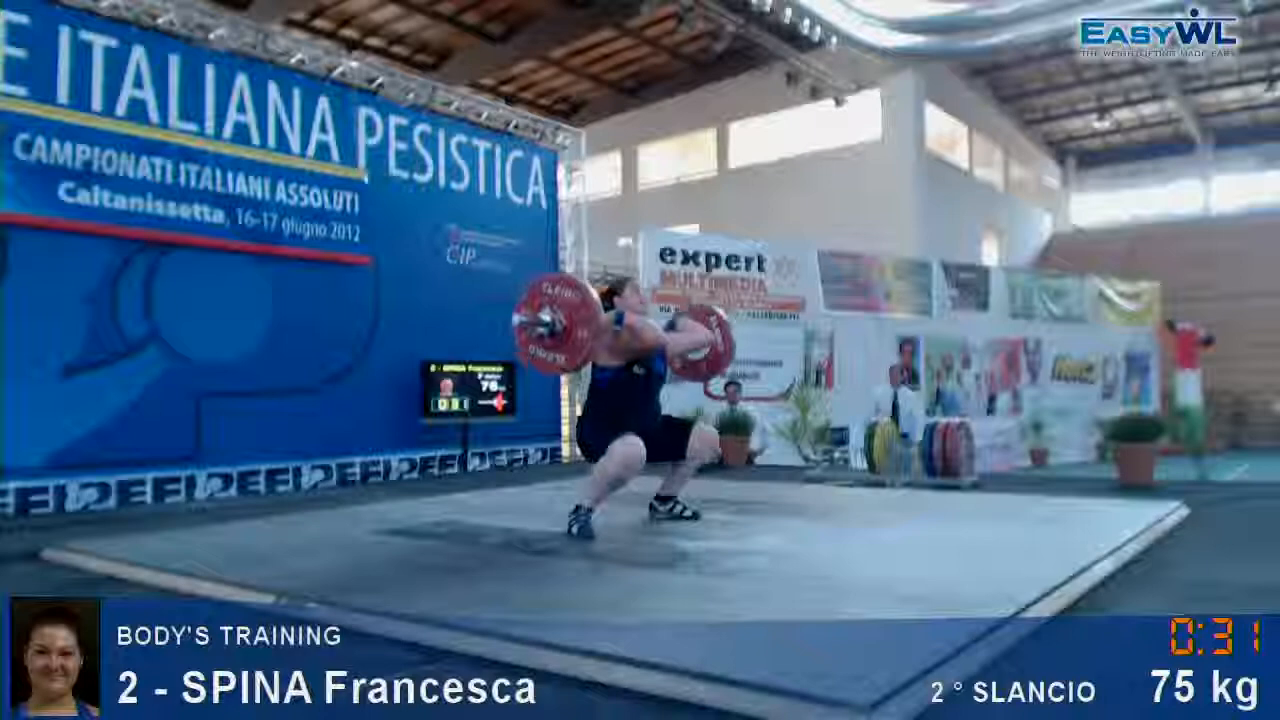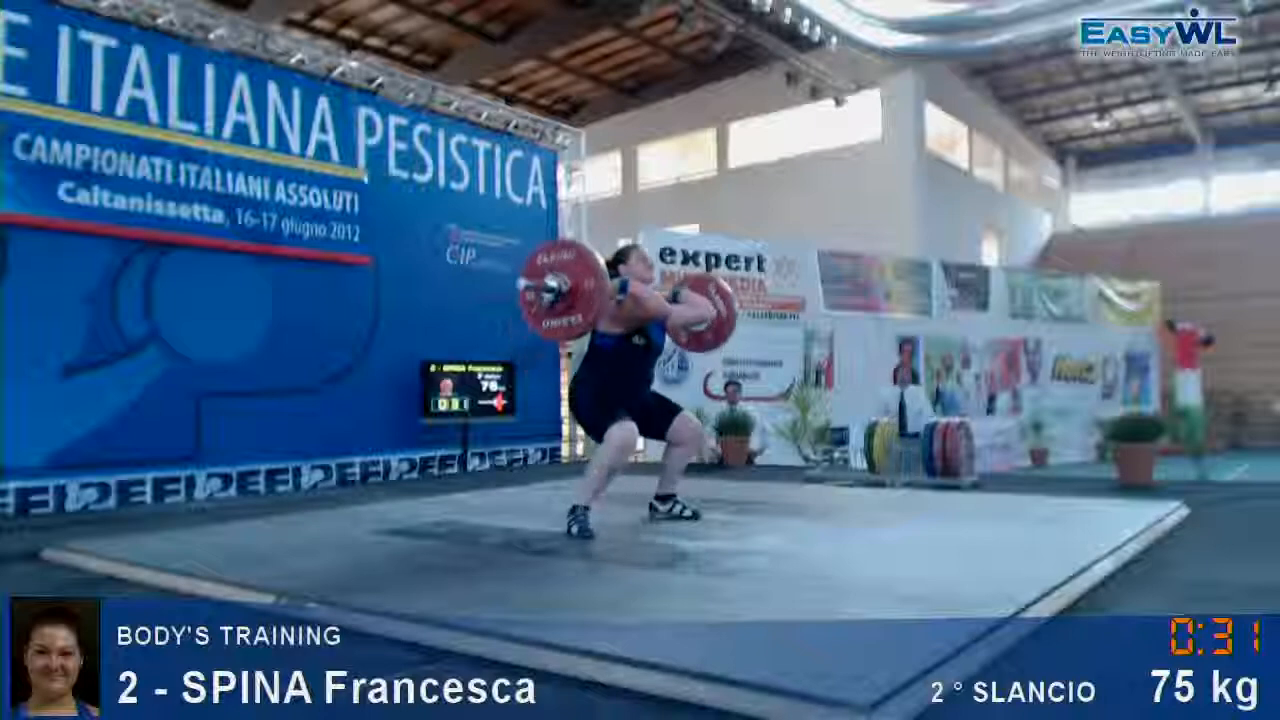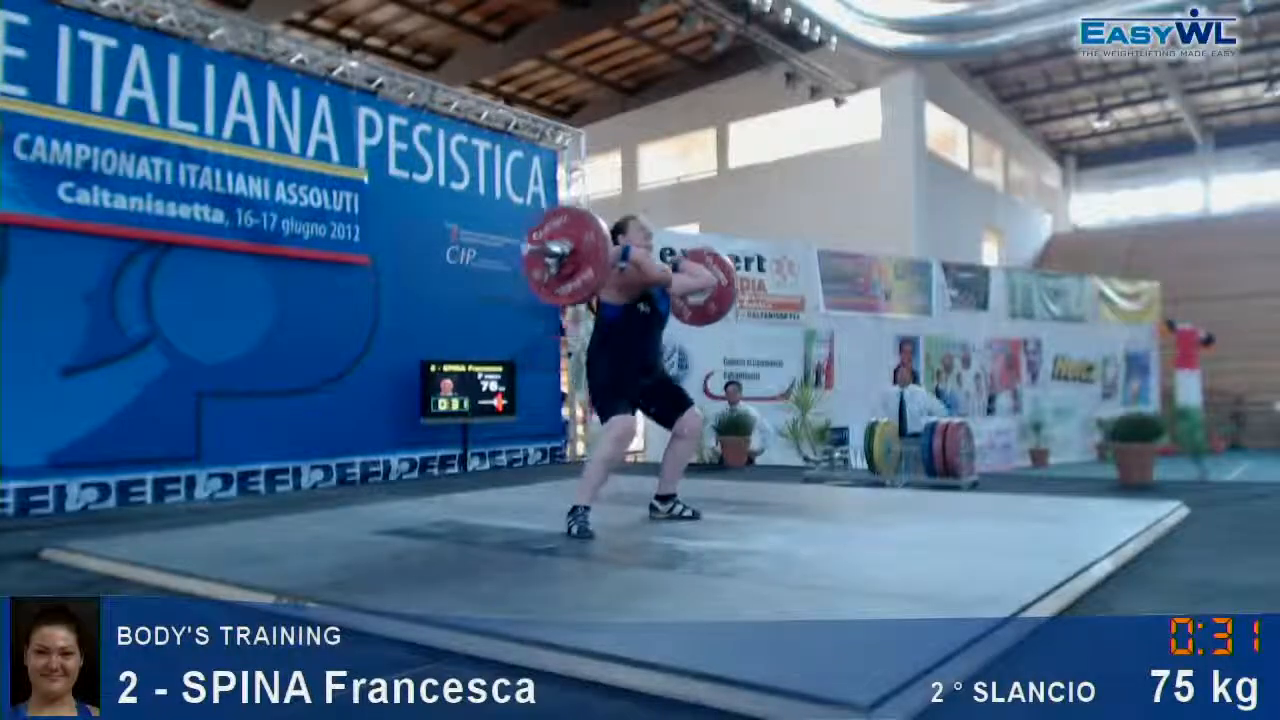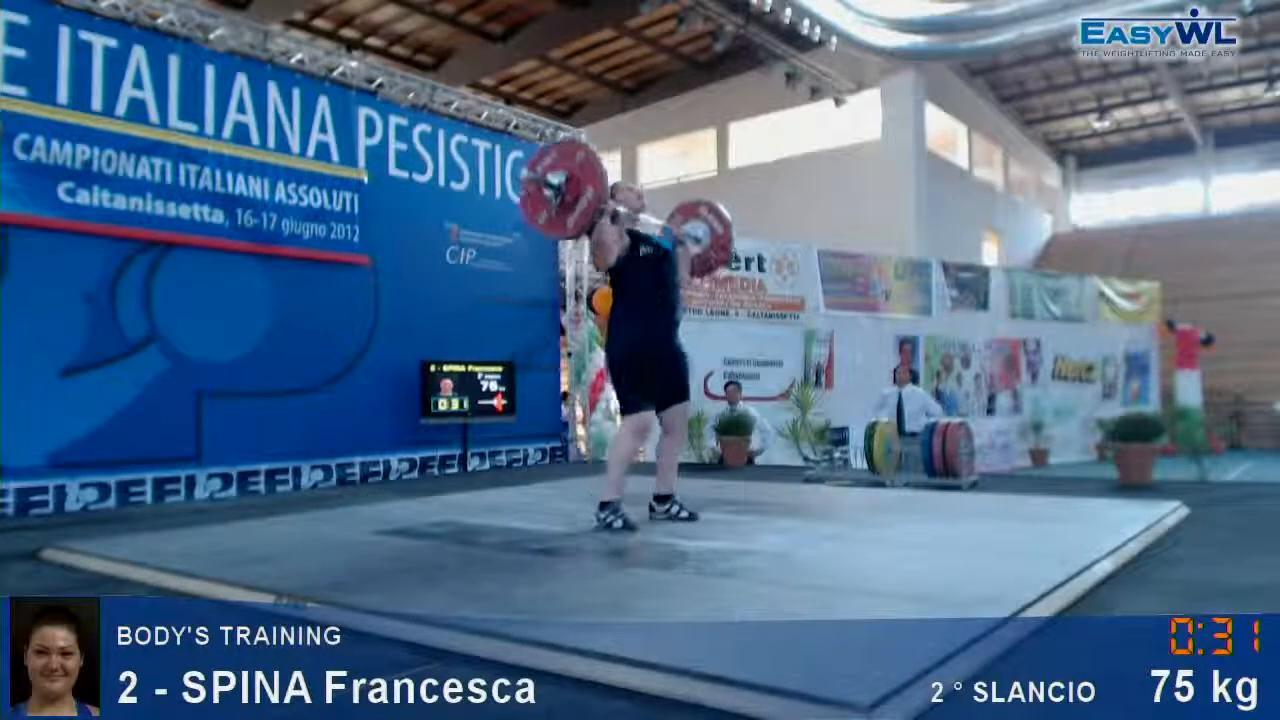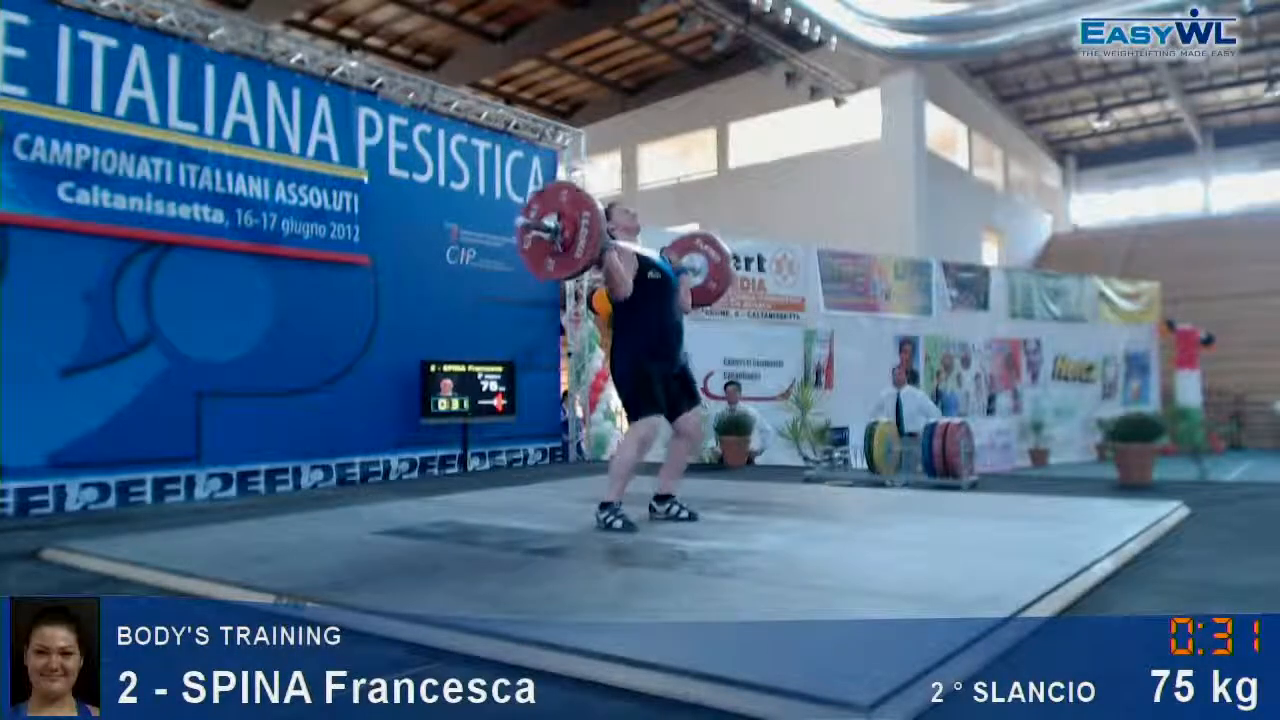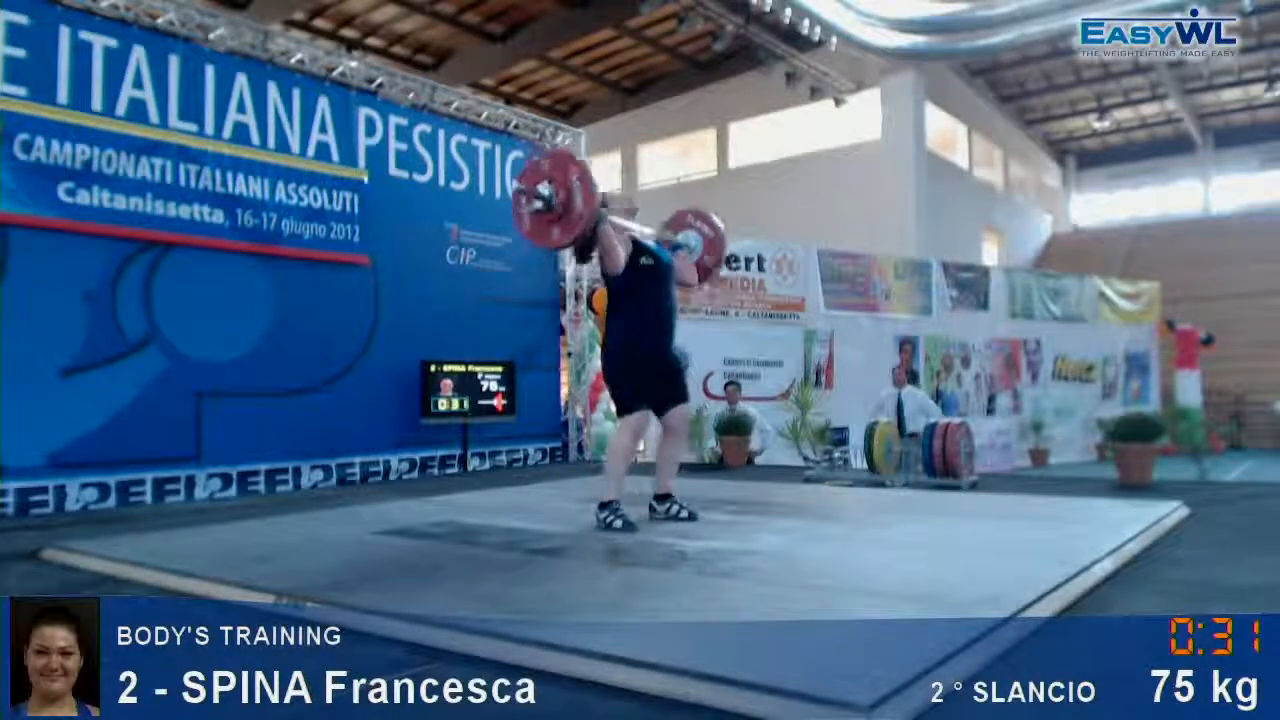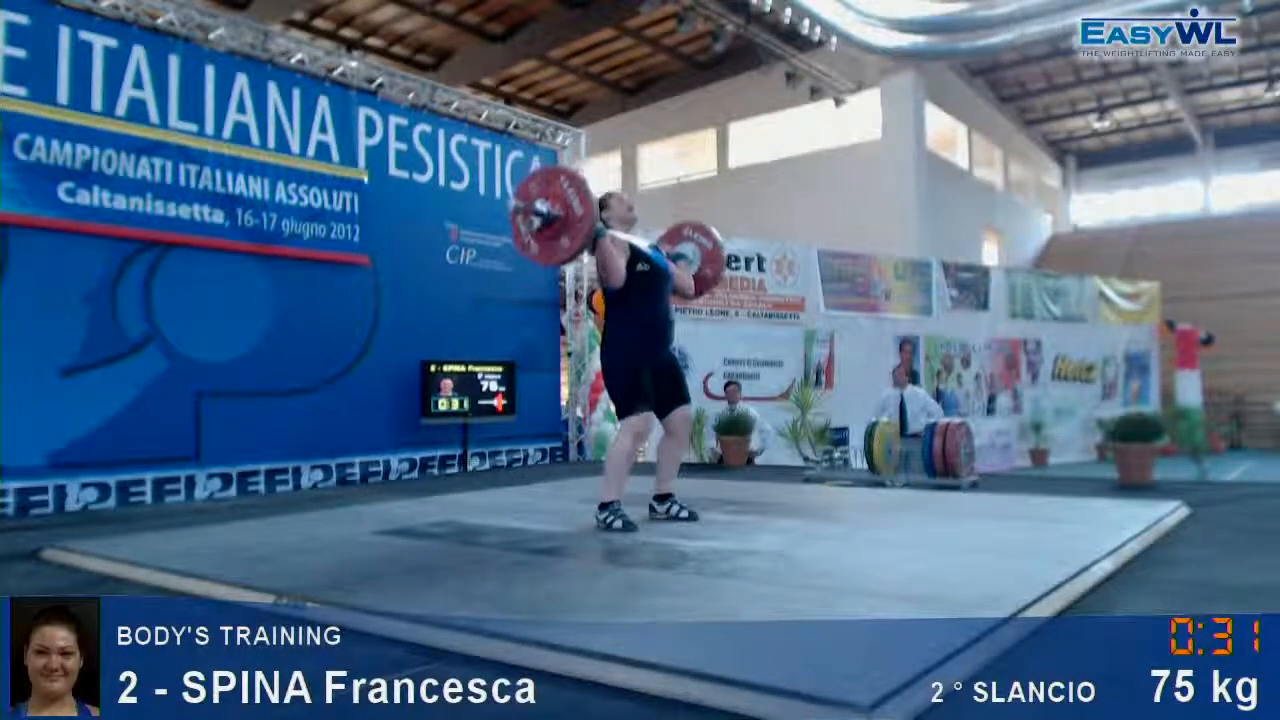
dt=0.4s
person 1, frame 1
left shoulder: (655, 340)
right shoulder: (613, 340)
left elbow: (704, 337)
right elbow: (653, 338)
left wrist: (677, 322)
right wrist: (617, 317)
right hip: (601, 432)
left knee: (708, 440)
right knee: (631, 453)
left ankle: (664, 501)
right ankle: (582, 511)
person 1, frame 2
left shoulder: (656, 307)
right shoulder: (618, 307)
left elbow: (706, 312)
right elbow: (659, 309)
left wrist: (679, 293)
right wrist: (622, 286)
left hip: (634, 397)
right hip: (595, 397)
left knee: (690, 431)
right knee: (624, 437)
left ankle: (663, 500)
right ankle: (579, 511)
person 1, frame 3
left shoulder: (658, 281)
right shoulder: (622, 275)
left elbow: (709, 281)
right elbow: (659, 274)
left wrist: (680, 264)
right wrist: (625, 254)
left hip: (649, 373)
right hip: (611, 374)
left knee: (691, 424)
right knee: (621, 430)
left ankle: (664, 500)
right ankle: (579, 511)
person 1, frame 4
left shoulder: (655, 239)
right shoulder: (617, 234)
left elbow: (681, 278)
right elbow: (603, 260)
left wrist: (682, 242)
right wrist: (602, 214)
left hip: (666, 343)
right hip: (631, 341)
left knee: (677, 422)
right knee: (639, 423)
left ankle: (663, 500)
right ankle: (608, 505)
person 1, frame 5
left shoulder: (657, 259)
right shoulder: (619, 255)
left elbow: (683, 304)
right elbow: (622, 290)
left wrist: (681, 269)
right wrist: (605, 247)
left hip: (671, 360)
right hip: (636, 360)
left knee: (690, 427)
right knee: (644, 430)
left ankle: (662, 500)
right ankle: (608, 506)
person 1, frame 6
left shoulder: (654, 247)
right shoulder: (616, 243)
left elbow: (689, 277)
right elbow: (616, 263)
left wrist: (678, 246)
right wrist: (601, 222)
left hip: (660, 350)
right hip: (627, 348)
left knee: (678, 421)
right knee: (634, 421)
left ankle: (662, 499)
right ankle: (608, 506)
person 1, frame 7
left shoulder: (650, 251)
right shoulder: (612, 245)
left elbow: (687, 288)
right elbow: (615, 278)
left wrist: (675, 257)
right wrist: (599, 235)
left hip: (659, 353)
right hip: (626, 352)
left knee: (681, 421)
right knee: (637, 425)
left ankle: (663, 499)
right ankle: (608, 507)
